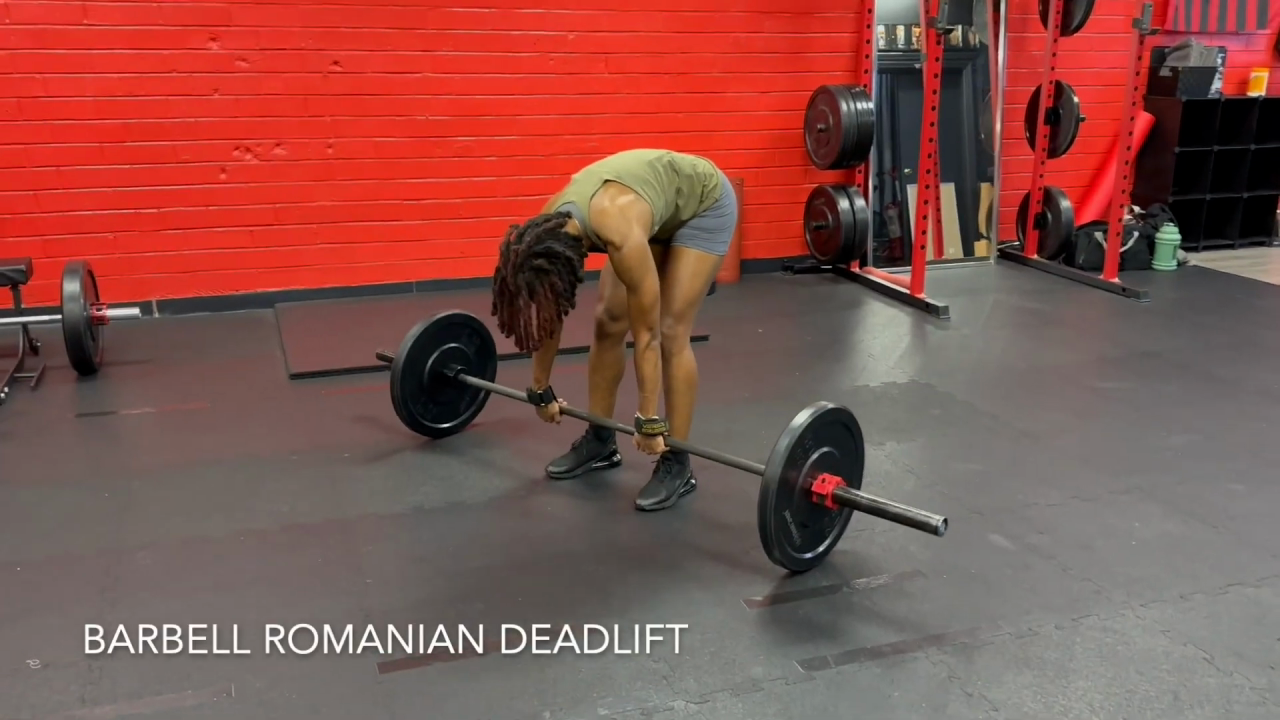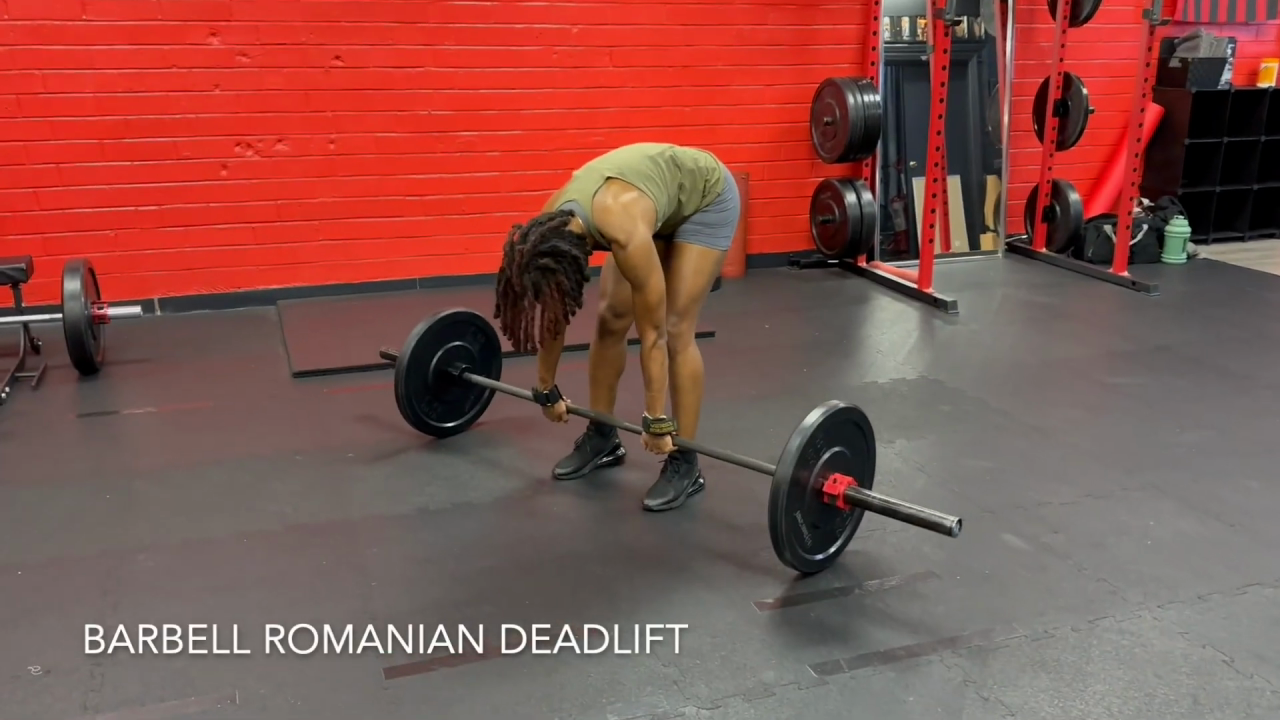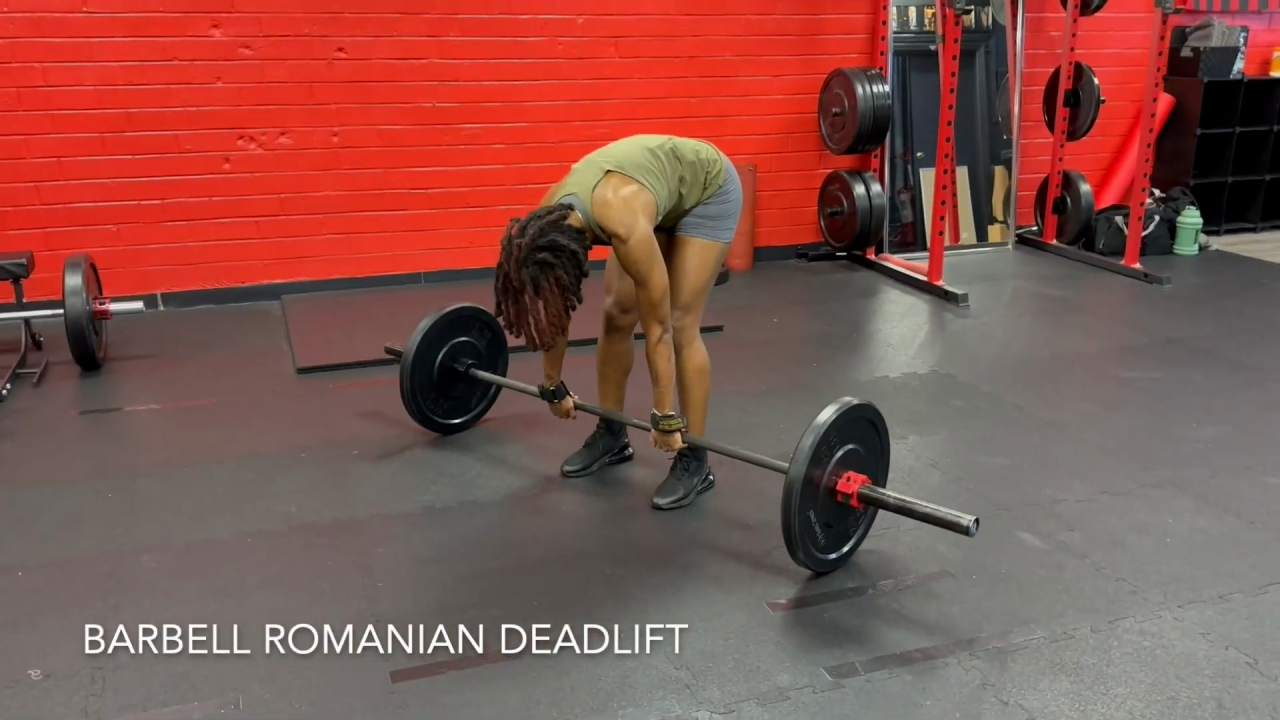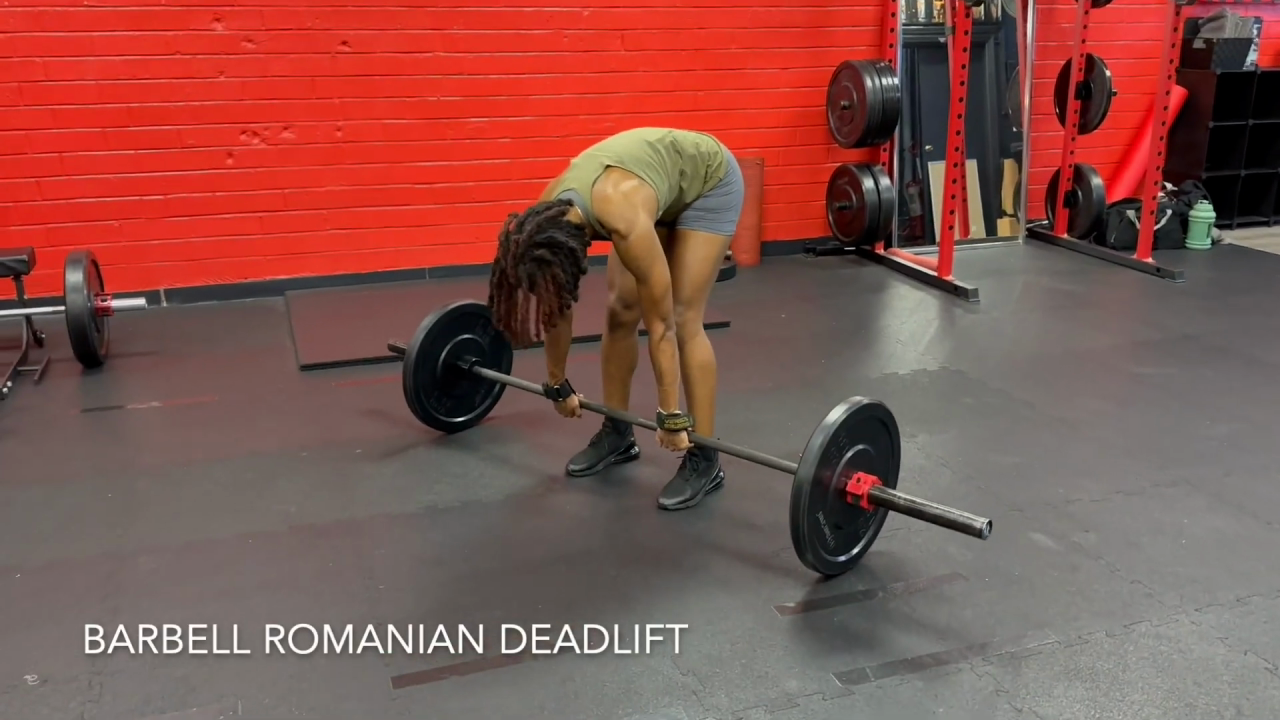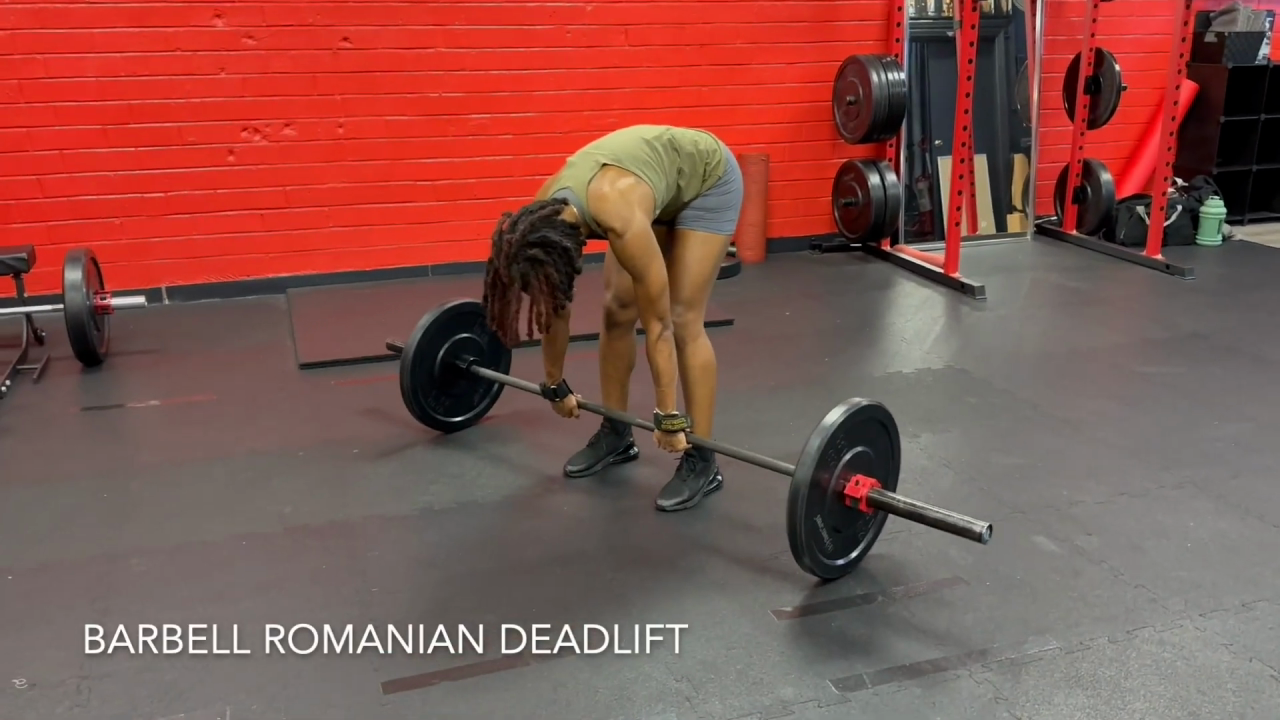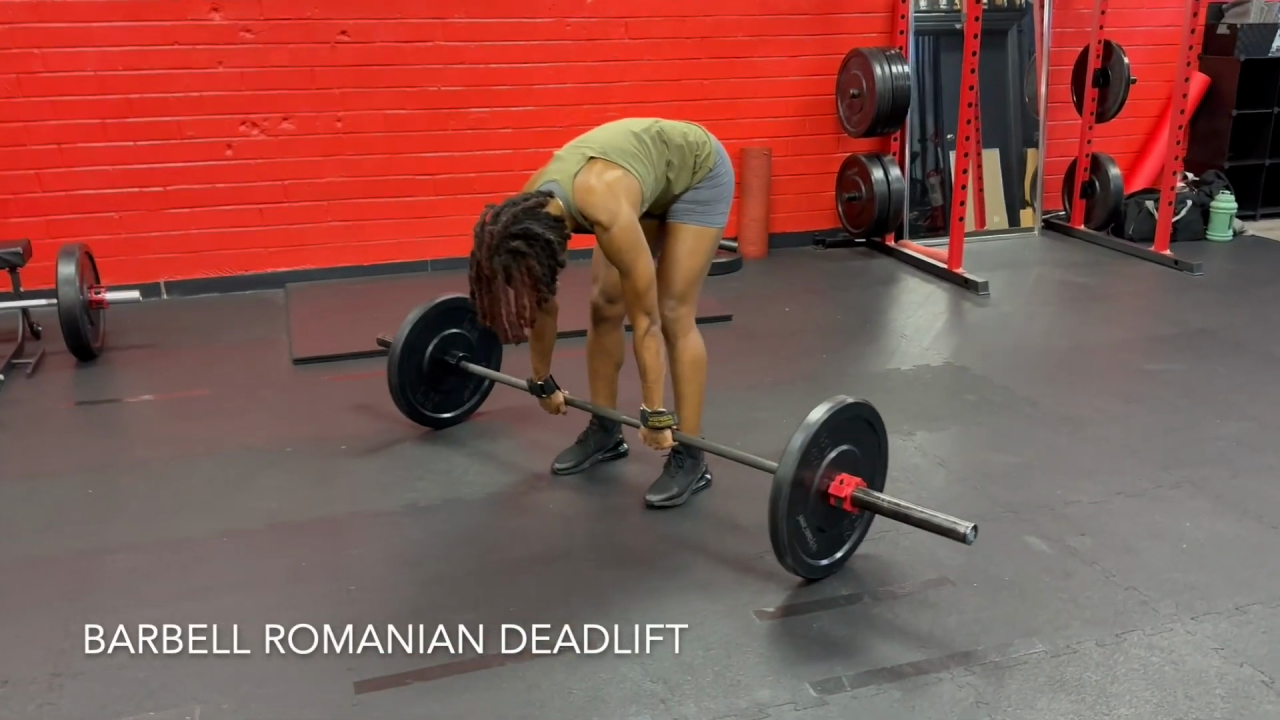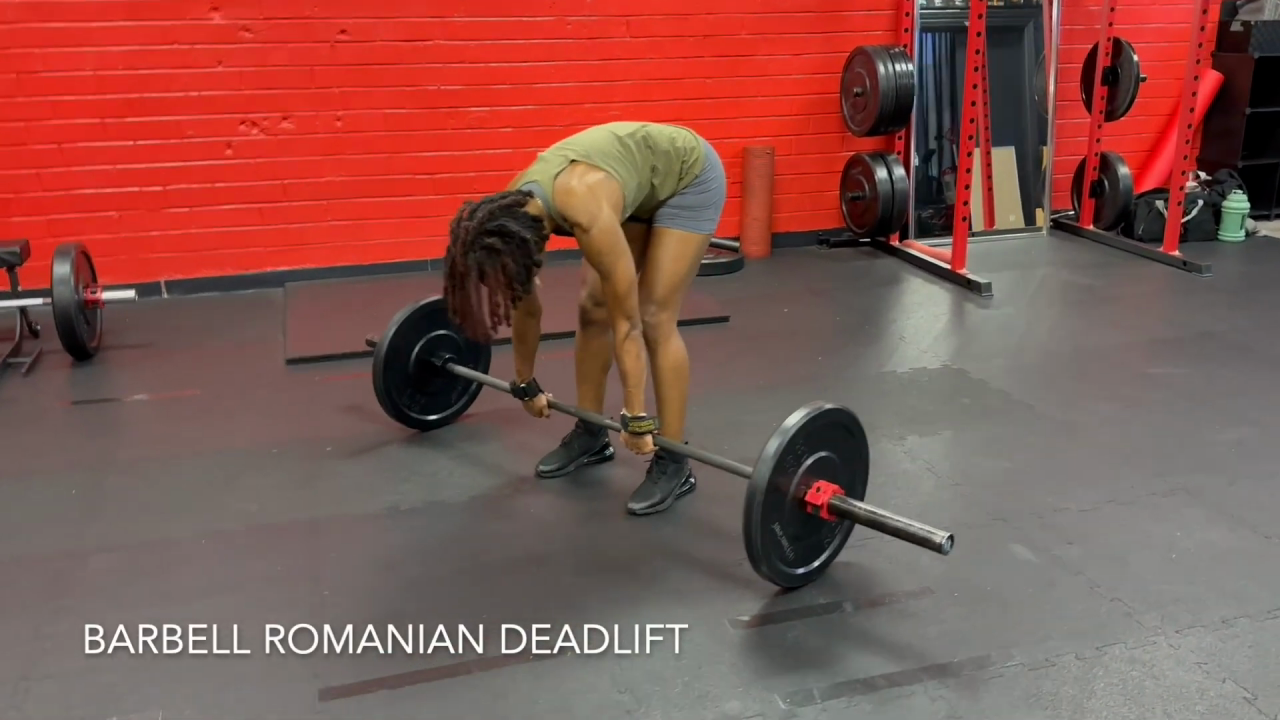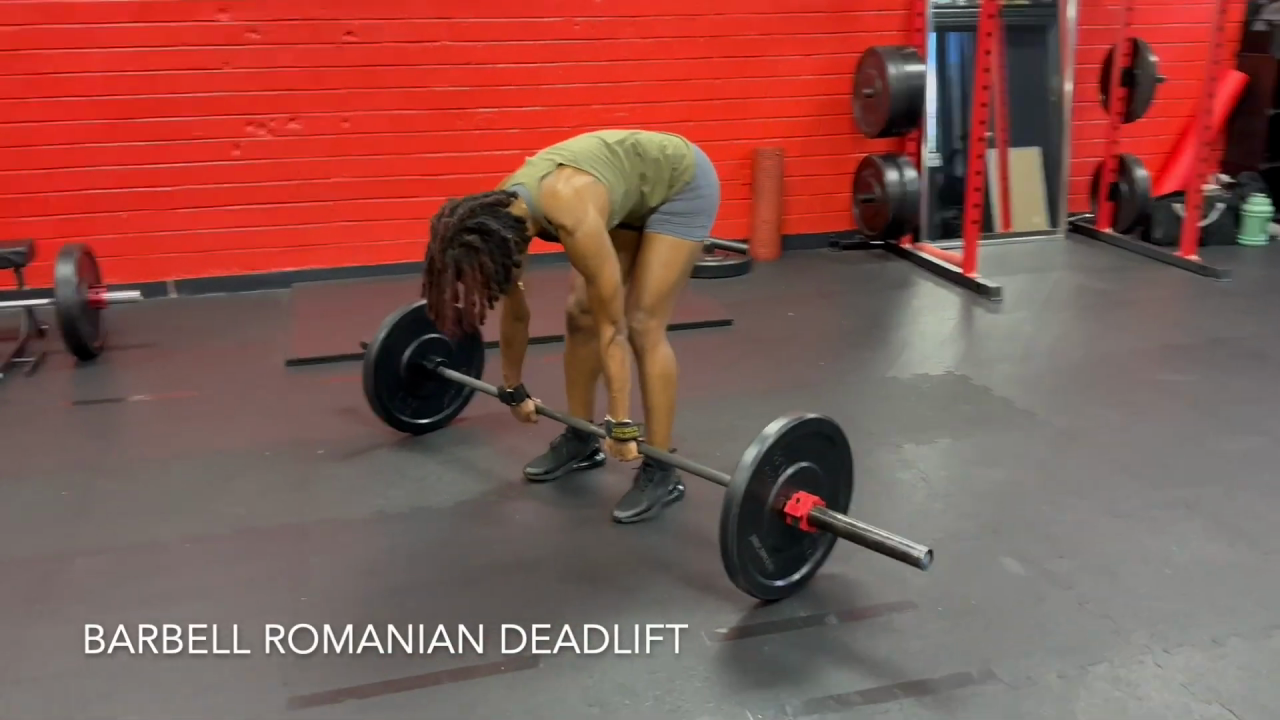
dt=0.2s
person 1, frame 1
left shoulder: (618, 230)
right shoulder: (549, 230)
left elbow: (647, 333)
right elbow: (548, 316)
left wrist: (649, 421)
left hip: (706, 204)
right hip: (661, 206)
left knee: (669, 331)
right knee: (608, 322)
right ankle: (599, 441)
person 1, frame 2
left shoulder: (623, 228)
right shoulder: (551, 228)
left elbow: (652, 332)
right elbow: (551, 315)
left wrist: (657, 421)
right wrist: (546, 390)
left hip: (707, 198)
right hip: (661, 197)
left knee: (674, 328)
right knee: (610, 318)
left ankle: (685, 464)
right ankle: (601, 438)
person 1, frame 3
left shoulder: (623, 222)
right shoulder: (550, 222)
left elbow: (658, 327)
right elbow: (555, 311)
left wrist: (666, 417)
right wrist: (553, 387)
left hip: (708, 189)
right hip: (664, 190)
left knee: (679, 322)
right knee: (617, 314)
left ankle: (694, 460)
right ankle: (611, 435)
person 1, frame 4
left shoulder: (622, 217)
right shoulder: (548, 219)
left elbow: (661, 324)
right elbow: (557, 309)
left wrist: (671, 416)
right wrist: (557, 385)
left hip: (710, 181)
right hip: (664, 182)
left knee: (682, 318)
right knee: (620, 311)
left ankle: (704, 460)
right ankle: (617, 434)
person 1, frame 5
left shoulder: (619, 215)
right shoulder: (545, 218)
left elbow: (658, 324)
right elbow: (554, 308)
left wrist: (668, 417)
right wrist: (554, 385)
left hip: (709, 179)
right hip: (662, 181)
left knee: (681, 318)
right knee: (617, 310)
left ankle: (702, 461)
right ankle: (615, 434)
person 1, frame 6
left shoulder: (605, 208)
right shoulder: (532, 211)
left elbow: (645, 318)
right elbow: (542, 304)
left wrist: (655, 414)
right wrist: (542, 382)
left hip: (700, 173)
right hip: (654, 177)
left knee: (672, 313)
right knee: (605, 305)
left ankle: (690, 458)
right ankle: (604, 431)
person 1, frame 7
left shoulder: (585, 210)
right shoulder: (514, 211)
left elbow: (627, 322)
right elbow: (526, 306)
left wrist: (636, 419)
right wrist: (525, 384)
left hip: (690, 177)
right hip: (643, 185)
left knee: (653, 316)
right knee: (593, 308)
left ankle: (674, 463)
right ankle: (590, 435)
person 1, frame 8
left shoulder: (570, 215)
right shoulder: (501, 213)
left elbow: (612, 327)
right elbow: (514, 312)
left wrist: (620, 425)
right wrist: (513, 389)
left hip: (683, 185)
right hip: (634, 194)
left knee: (641, 324)
right knee: (580, 313)
left ankle: (661, 471)
right ankle: (581, 440)
